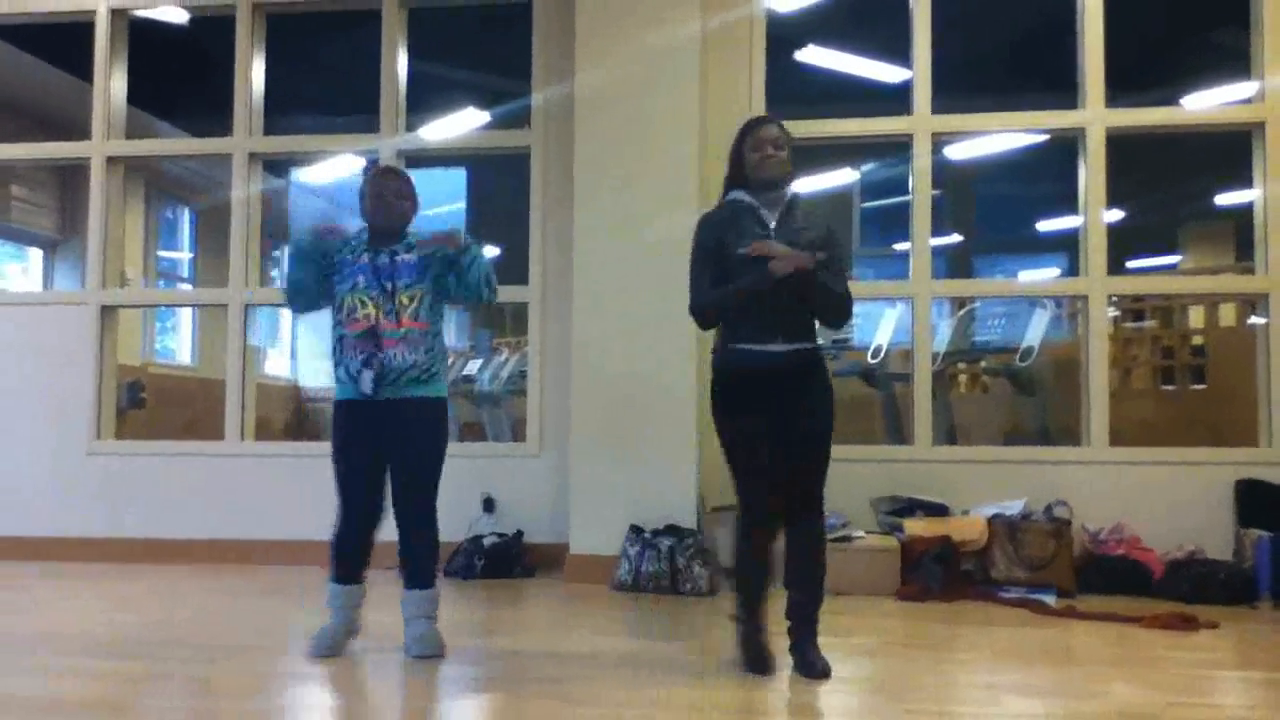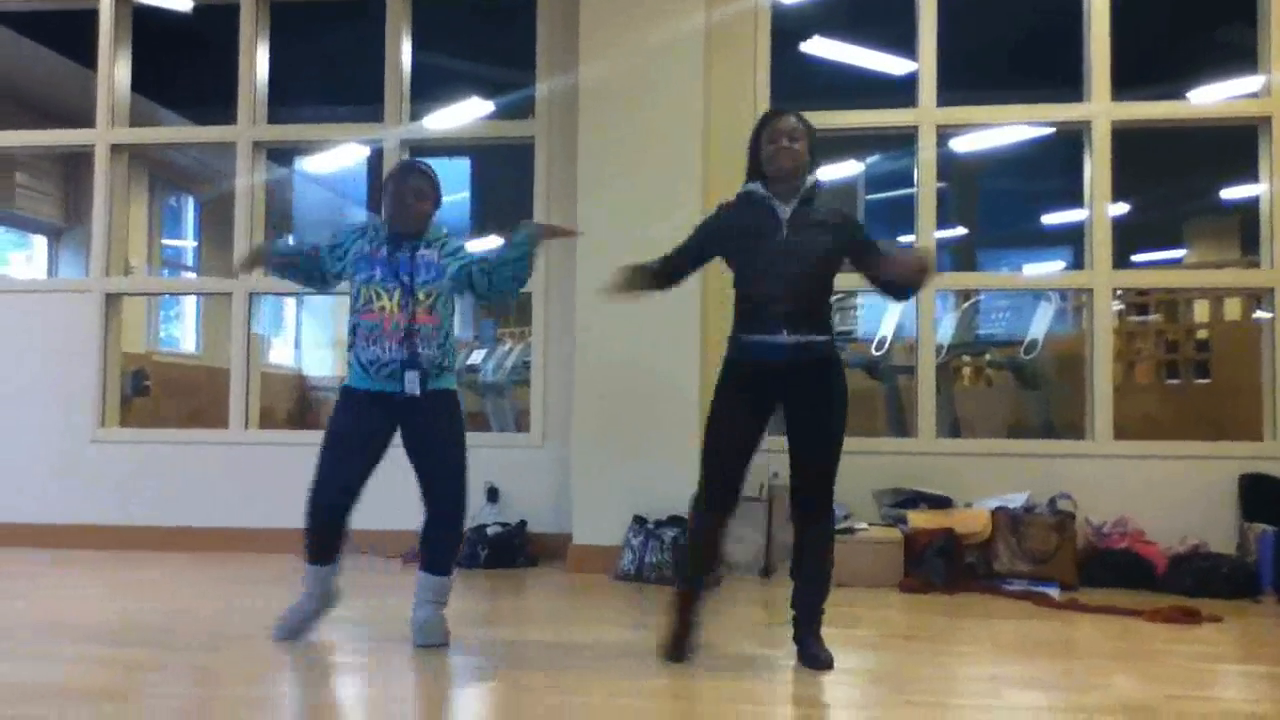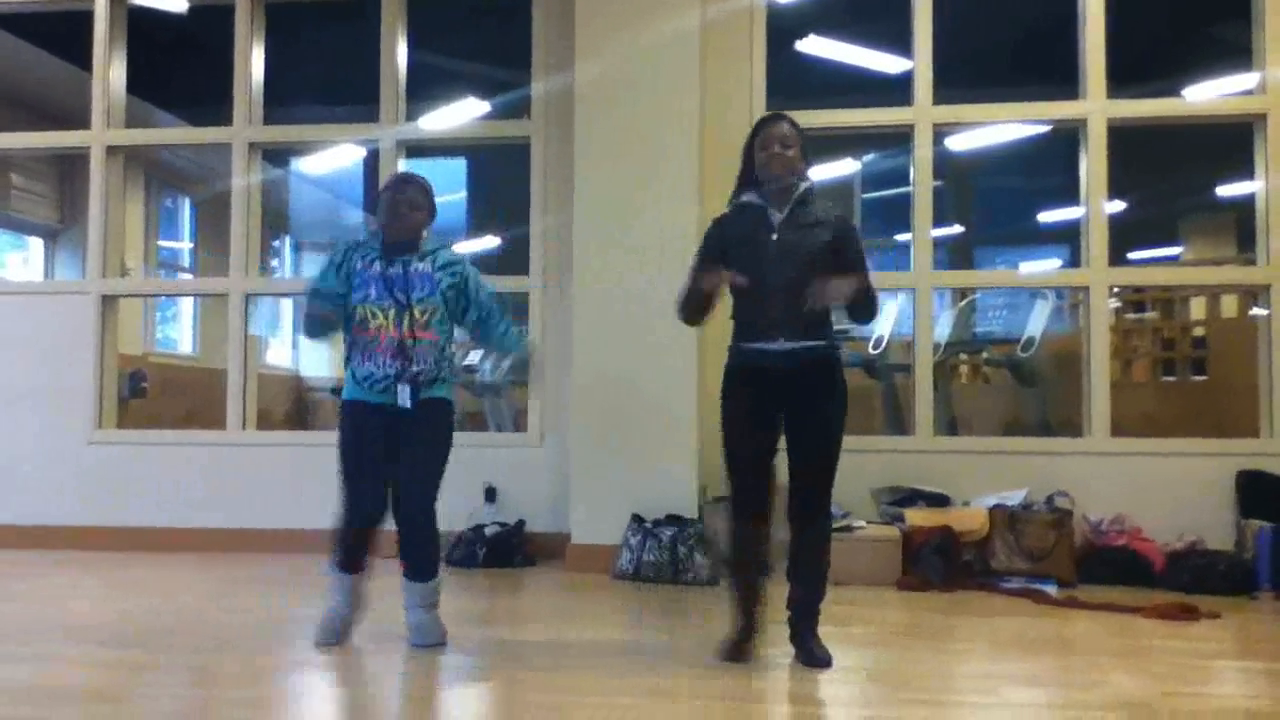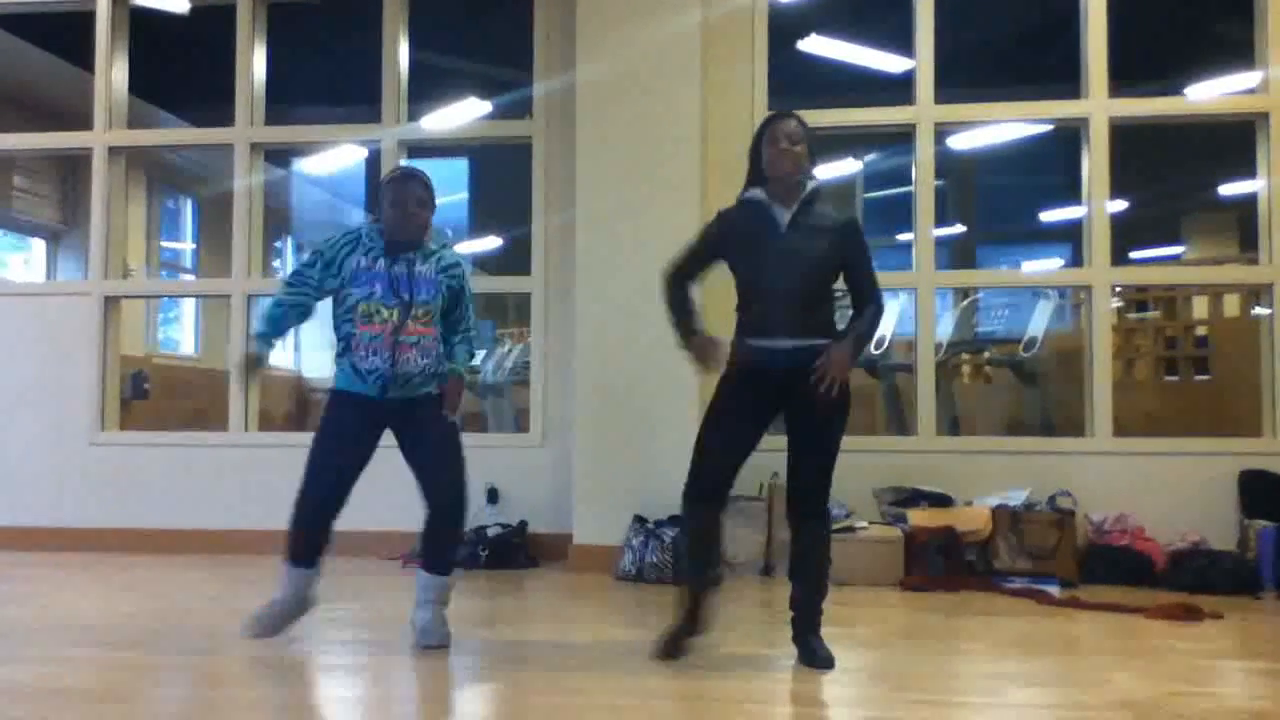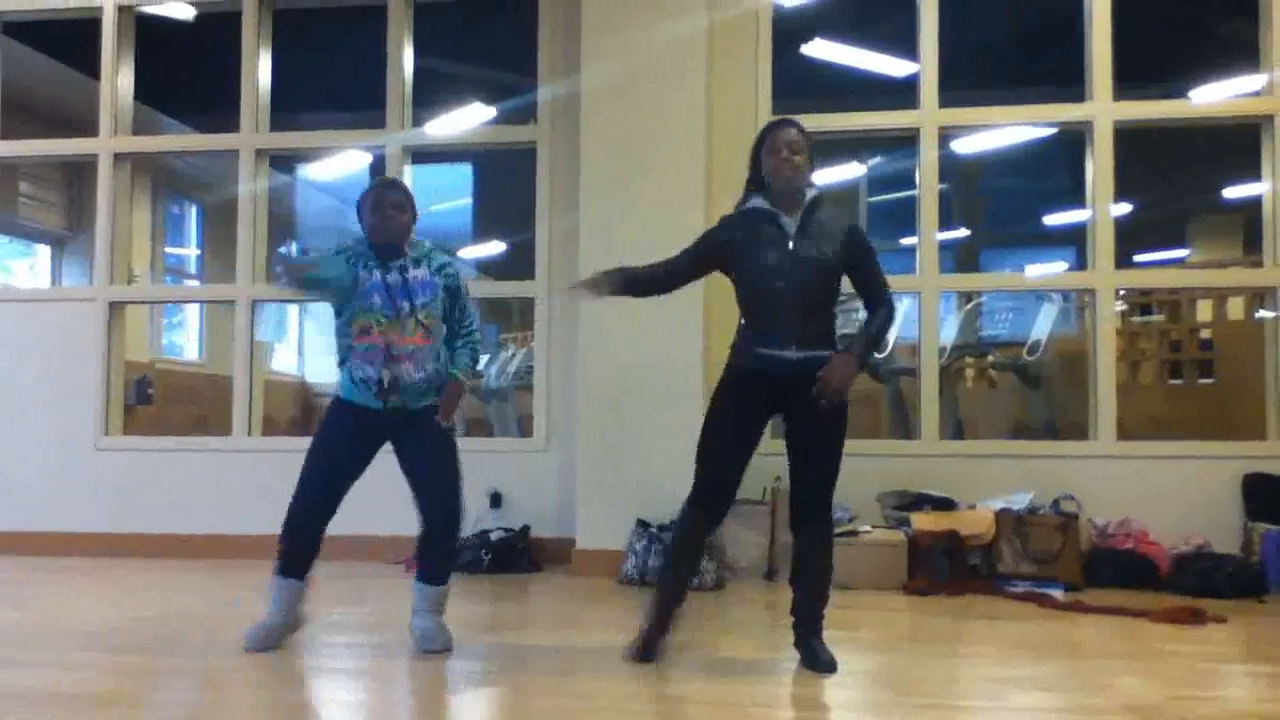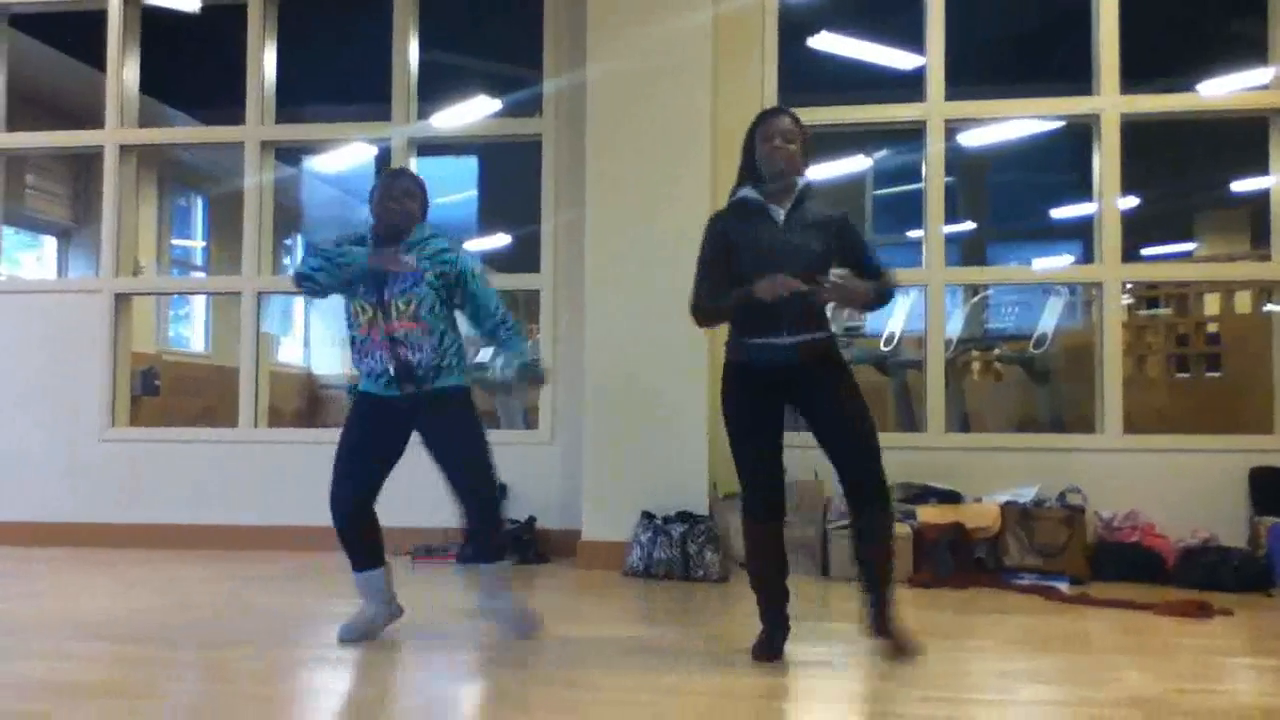
dt=0.3s
person 1, frame 1
left shoulder: (815, 231)
right shoulder: (717, 225)
left elbow: (838, 314)
right elbow: (702, 310)
left wrist: (800, 266)
right wrist: (768, 274)
left hip: (802, 376)
right hip: (738, 376)
left knee: (805, 506)
right knee: (760, 506)
left ankle: (804, 638)
right ankle: (751, 627)
person 1, frame 2
left shoulder: (835, 220)
right shoulder: (733, 216)
left elbow: (895, 284)
right elbow: (672, 267)
left wrist: (915, 267)
right wrist: (639, 274)
left hip: (815, 370)
right hip: (748, 367)
left knee: (814, 502)
right knee: (717, 494)
left ankle: (807, 629)
right ankle: (684, 617)
person 1, frame 3
left shoulder: (832, 226)
right shoulder: (729, 228)
left elbow: (866, 311)
right elbow: (689, 312)
left wrist: (851, 289)
right wrist: (706, 288)
left hip: (816, 374)
right hip: (749, 374)
left knee: (812, 503)
right knee: (750, 501)
left ankle: (805, 629)
right ankle: (746, 621)
person 1, frame 4
left shoulder: (841, 225)
right shoulder: (737, 223)
left elbow: (869, 303)
right elbow: (678, 278)
left wrist: (848, 345)
right wrist: (692, 334)
left hip: (819, 374)
right hip: (752, 370)
left knee: (809, 505)
right knee: (704, 490)
left ankle: (808, 629)
right ankle: (690, 614)
person 1, frame 5
left shoulder: (842, 233)
right shoulder: (737, 229)
left elbow: (882, 307)
right elbow: (672, 272)
left wrist: (854, 356)
right wrist: (618, 279)
left hip: (817, 382)
right hip: (749, 376)
left knee: (812, 511)
right knee: (708, 497)
left ankle: (809, 634)
right ankle: (660, 618)
person 1, frame 6
left shoulder: (828, 220)
right shoulder: (727, 223)
left elbow: (883, 285)
right elbow: (703, 309)
left wrist: (858, 289)
right wrist: (753, 291)
left hip: (816, 363)
right hip: (750, 372)
left knee: (867, 486)
right knee: (762, 500)
left ankle: (882, 613)
right ankle: (773, 622)
person 2, frame 1
left shoulder: (433, 257)
right shoulder: (338, 254)
left elbow: (482, 292)
right elbow: (301, 299)
left wrist: (463, 248)
right wrist: (307, 249)
left hip: (420, 401)
right hip: (356, 401)
left knee: (416, 510)
right knee: (358, 511)
left ankle: (421, 620)
right ankle: (342, 615)
person 2, frame 2
left shoulder: (453, 255)
right shoulder: (357, 243)
left elbow: (504, 277)
right elbow: (314, 264)
left wrist: (526, 239)
right wrist: (274, 254)
left hip: (433, 396)
right hip: (367, 392)
left knee: (446, 500)
right knee: (331, 492)
left ankle: (429, 607)
right ankle: (316, 589)
person 2, frame 3
left shoulder: (453, 267)
right shoulder: (354, 262)
left elbow: (488, 320)
right elbow: (320, 309)
left wrist: (520, 347)
right wrist: (320, 317)
left hip: (429, 404)
right hip: (367, 404)
left knee: (415, 507)
right knee: (363, 506)
left ankle: (422, 608)
right ankle: (345, 597)
person 2, frame 4
left shoulder: (447, 263)
right shoulder: (346, 251)
left elbow: (463, 327)
right elbow: (297, 292)
left wrist: (457, 369)
right wrist: (262, 340)
left hip: (424, 398)
right hip: (359, 396)
left knee: (448, 498)
right knee: (320, 496)
left ankle: (430, 608)
right ankle: (295, 591)
person 2, frame 5
left shoulder: (441, 267)
right shoulder: (347, 263)
left elbow: (468, 330)
right elbow: (324, 276)
left wrist: (459, 375)
right wrist: (303, 269)
left hip: (425, 409)
right hip: (358, 408)
left knee: (442, 510)
right knee: (309, 505)
left ankle: (427, 614)
right ankle: (283, 609)
person 2, frame 6
left shoulder: (441, 255)
right shoulder: (349, 251)
left elbow: (486, 306)
right elbow: (306, 276)
left wrist: (519, 355)
right wrist: (367, 260)
left hip: (441, 392)
right hip: (379, 397)
left knee: (478, 489)
right knee: (349, 497)
left ankle: (497, 593)
right ankle: (378, 599)
